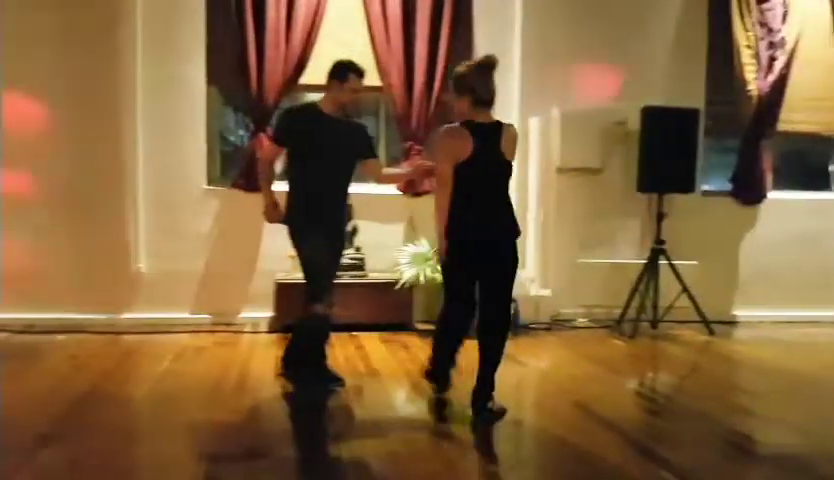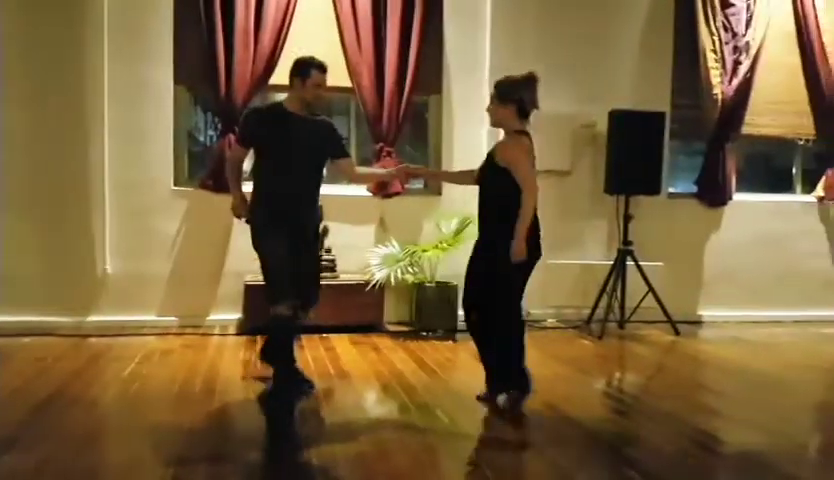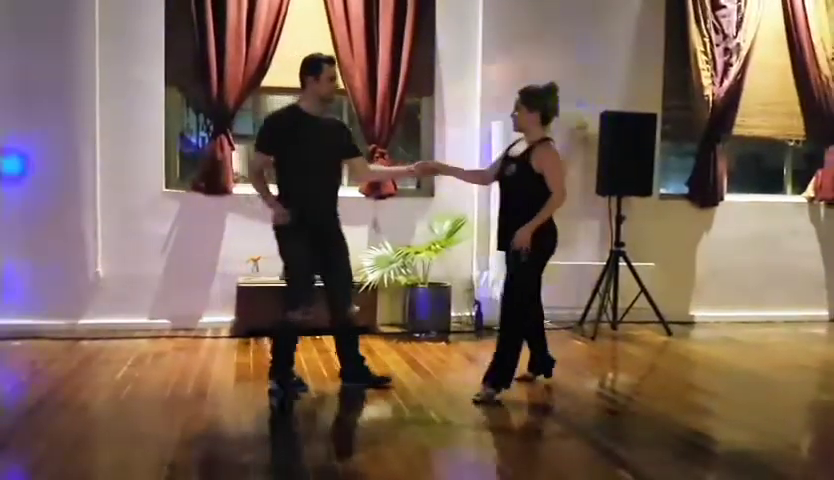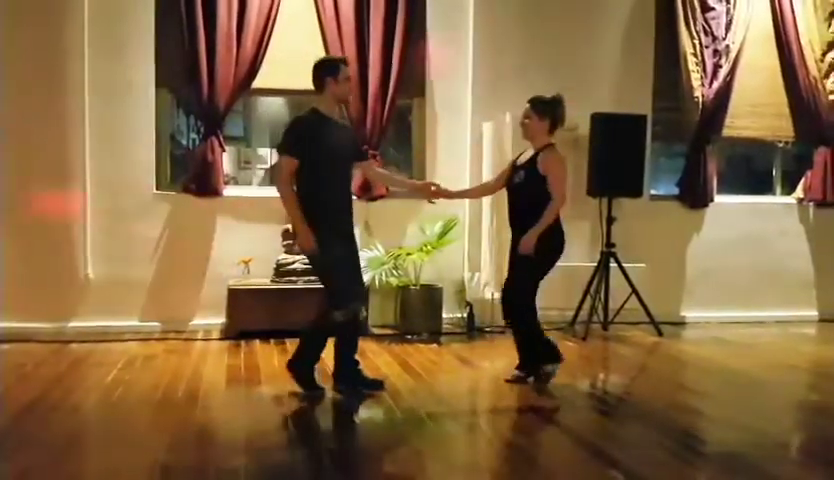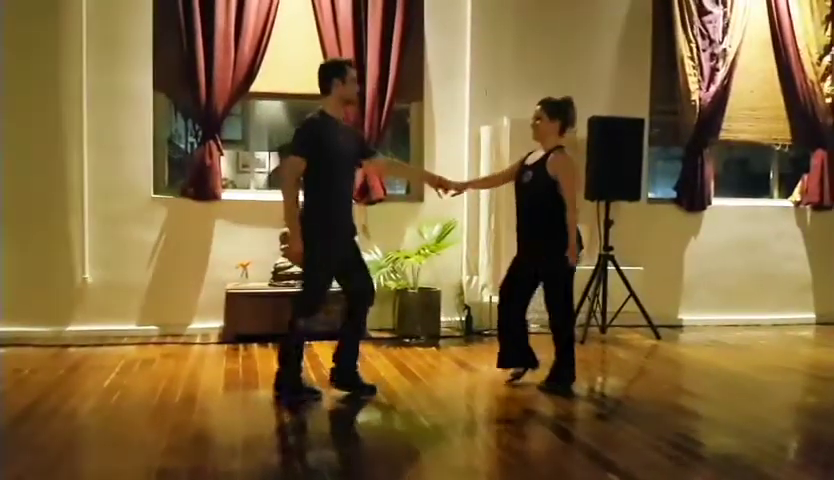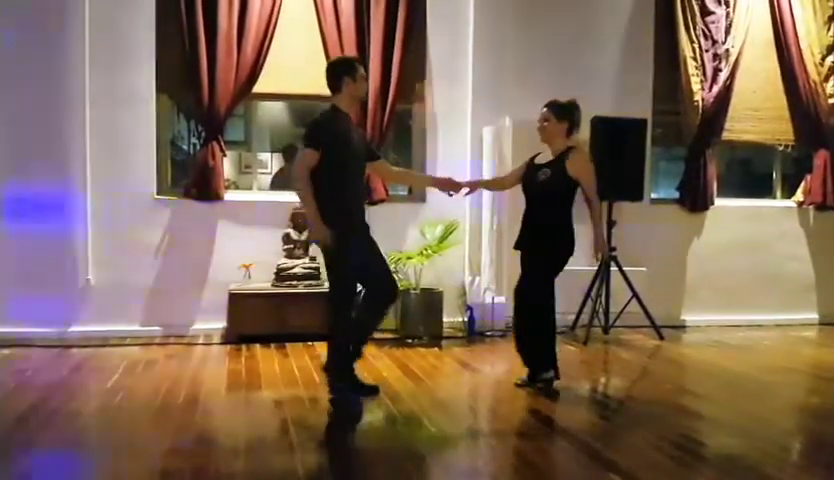
dt=0.4s
person 1, frame 1
left shoulder: (356, 131)
right shoulder: (297, 119)
left elbow: (377, 172)
right elbow: (266, 159)
left wrist: (412, 171)
right wrist: (268, 198)
left hip: (335, 222)
right hip: (305, 219)
left knee: (321, 295)
right knee: (322, 293)
left ankle: (297, 361)
right ankle: (311, 367)
person 1, frame 2
left shoulder: (324, 130)
right shoulder: (260, 118)
left elbow: (352, 172)
right elbow: (234, 160)
left wrist: (390, 174)
right wrist: (237, 195)
left hip: (305, 224)
right hip: (269, 222)
left knee: (307, 294)
right knee: (283, 297)
left ankle: (273, 352)
right ankle: (284, 369)
person 1, frame 3
left shoulder: (337, 129)
right shoulder: (279, 122)
left elbow: (364, 171)
right elbow: (256, 170)
left wrist: (406, 170)
right wrist: (273, 203)
left hip: (328, 226)
right hip: (295, 226)
left knee: (342, 299)
right knee: (299, 300)
left ankle: (353, 369)
right ankle: (281, 371)
person 1, frame 4
left shoulder: (346, 132)
right shoulder: (303, 126)
left elbow: (372, 171)
right elbow: (283, 179)
left wrist: (414, 185)
right wrist: (301, 228)
left hip: (342, 230)
right hip: (318, 232)
left knee: (353, 302)
right knee: (345, 301)
left ankle: (347, 372)
right ankle: (302, 362)
person 1, frame 5
left shoulder: (349, 134)
right shoulder: (312, 127)
left elbow: (383, 164)
right elbow: (289, 180)
left wrist: (427, 177)
right wrist: (294, 235)
left hip: (341, 233)
right hip: (318, 234)
left knee: (361, 294)
right knee: (309, 305)
left ankle: (344, 371)
right ankle: (287, 381)
person 1, frame 6
left shoulder: (354, 131)
right shoulder: (326, 122)
left elbow: (389, 172)
right elbow: (300, 172)
left wrist: (435, 181)
right wrist: (316, 222)
left hip: (349, 228)
right hip: (337, 229)
left knee: (344, 300)
right knee: (384, 290)
left ankle: (341, 373)
right ankle: (342, 364)
person 2, frame 1
left shoulder: (450, 136)
right shoulder: (509, 134)
left elbow: (443, 189)
left wrist: (441, 236)
left hip: (461, 237)
right hip: (501, 236)
left knee: (458, 306)
right knee: (495, 315)
left ankle: (441, 374)
right ankle: (483, 398)
person 2, frame 2
left shoulder: (514, 143)
right shoulder: (513, 143)
left elbow: (530, 191)
right elbow: (478, 177)
left wrist: (520, 238)
right wrist: (426, 173)
left hip: (508, 243)
right hip: (497, 242)
left knee: (479, 308)
right knee: (501, 310)
left ankle: (507, 384)
right ankle: (508, 384)
person 2, frame 3
left shoulder: (545, 151)
right shoulder: (515, 148)
left elbow: (558, 195)
right elbow: (486, 177)
left wrist: (529, 228)
right wrist: (444, 169)
left hip: (534, 239)
right hip: (517, 238)
left knee: (514, 303)
right knee: (526, 301)
left ankle: (497, 379)
right ankle: (540, 363)
person 2, frame 4
left shoulder: (550, 157)
right shoulder: (522, 157)
left elbow: (558, 200)
right elbow: (492, 187)
left wrist: (534, 233)
right wrist: (452, 194)
left hip: (543, 241)
right hip: (523, 241)
left knee: (514, 298)
right knee: (521, 300)
left ankle: (546, 356)
right ankle: (532, 365)
person 2, frame 5
left shoulder: (559, 159)
right shoulder: (531, 157)
left elbow: (570, 204)
right elbow: (500, 178)
left wrist: (572, 244)
right wrist: (467, 185)
left hip: (556, 245)
right hip: (532, 245)
left knee: (558, 308)
right knee: (510, 297)
left ankle: (562, 377)
right ankle: (522, 358)
person 2, frame 6
left shoulder: (575, 157)
right shoulder: (535, 160)
left elbow: (592, 199)
right elbow: (505, 181)
left wrist: (598, 235)
right wrist: (478, 183)
left hip: (556, 242)
right hip: (533, 241)
left knee: (526, 299)
right knee: (538, 303)
left ankle: (542, 365)
right ankle: (541, 369)
